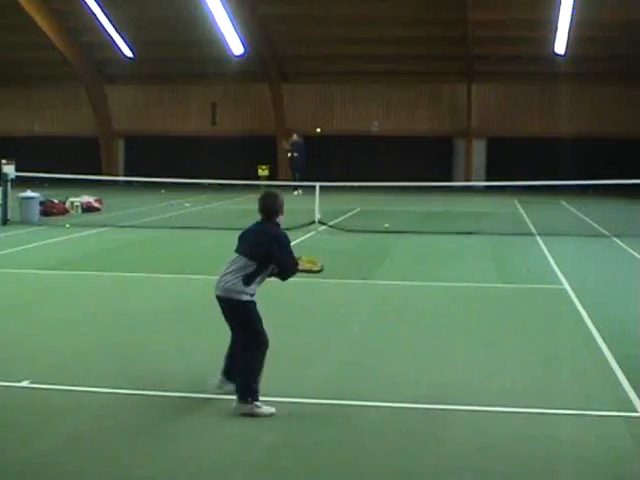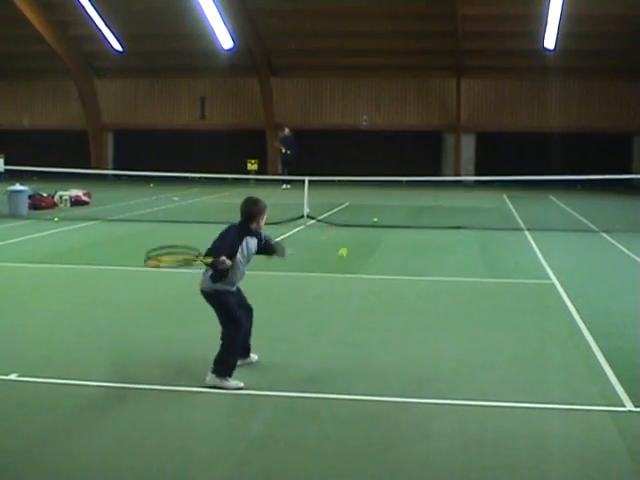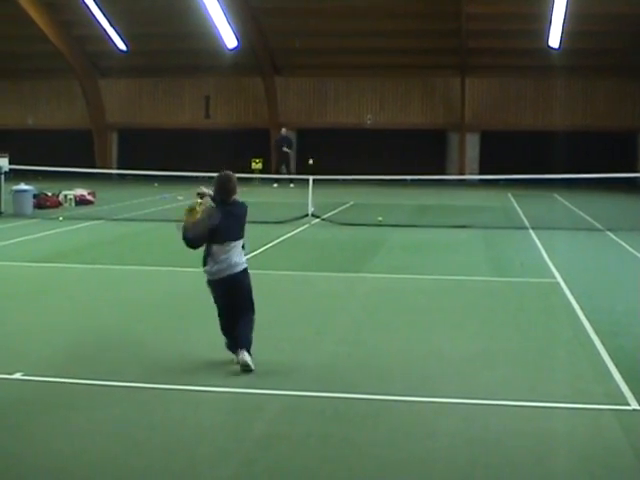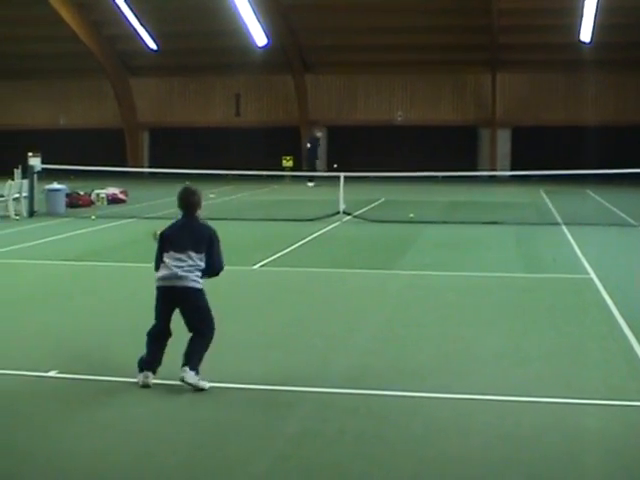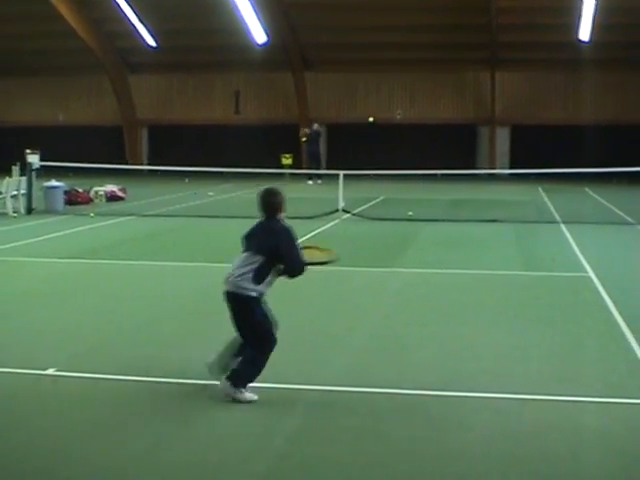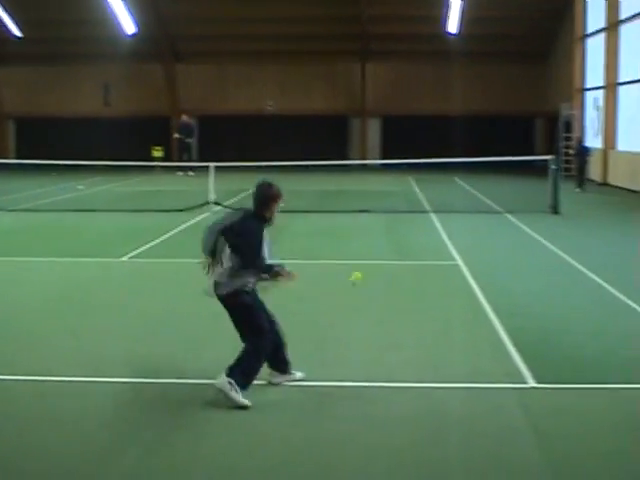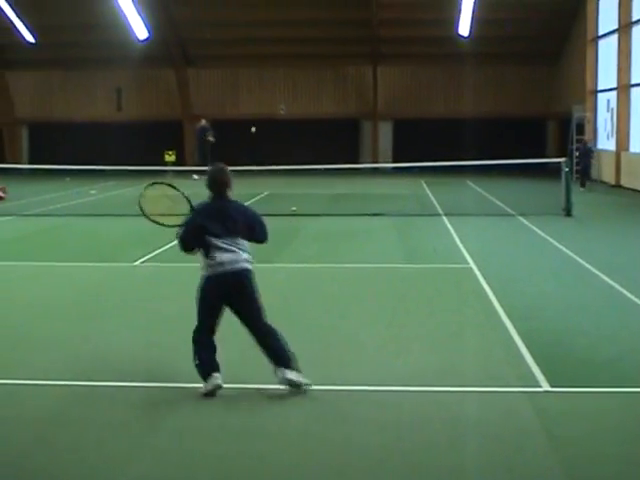
dt=0.7s
person 1, frame 1
left shoulder: (250, 232)
right shoulder: (278, 236)
right elbow: (288, 268)
left wrist: (273, 268)
right wrist: (286, 266)
left hip: (224, 289)
right hip: (238, 294)
left knee: (243, 336)
right knee: (257, 343)
left ankle: (229, 378)
right ankle: (247, 401)
person 1, frame 2
left shoulder: (255, 235)
right shoulder: (232, 235)
left elbow: (265, 243)
right elbow: (211, 255)
left wrist: (278, 248)
right wrist: (220, 262)
left hip: (228, 286)
right hip: (217, 288)
left knee: (246, 313)
right knee: (237, 325)
left ankle: (242, 354)
right ankle: (219, 376)
person 1, frame 3
left shoulder: (211, 216)
right shoulder: (241, 209)
left elbow: (192, 242)
left wrist: (191, 222)
right wrist: (211, 196)
left hip: (216, 275)
right hip: (238, 271)
left knee: (226, 315)
right knee: (245, 313)
left ankle: (237, 350)
right ankle: (243, 351)
person 1, frame 4
left shoulder: (167, 231)
right shoulder: (207, 232)
left elbow: (158, 263)
right elbow: (216, 267)
left hip: (165, 285)
right hip: (190, 286)
left knee: (159, 329)
right knee: (204, 329)
left ankle: (147, 371)
right ankle: (189, 371)
person 1, frame 5
left shoulder: (254, 231)
right shoulder: (282, 232)
right elbow: (295, 267)
left wrist: (278, 267)
right wrist: (284, 268)
left hip: (236, 288)
right hip: (244, 293)
left knee: (265, 327)
right knee: (265, 341)
left ankle: (225, 362)
right ankle: (234, 384)
person 1, frame 6
left shoulder: (241, 218)
right shoulder: (253, 229)
left elbow: (214, 231)
right elbow: (254, 266)
left wrist: (210, 256)
right wrist: (276, 271)
left hip: (229, 284)
right hip: (237, 289)
left knee: (268, 327)
right knee: (262, 336)
left ankle: (281, 370)
right ankle: (230, 381)
person 1, frame 7
left shoulder: (200, 212)
right shoulder: (243, 211)
left elbow: (186, 244)
right elbow: (262, 236)
left wrist: (187, 233)
left hip: (215, 277)
right hip: (241, 273)
left knee: (204, 330)
right knee: (260, 326)
left ankle: (211, 376)
right ankle: (287, 369)
